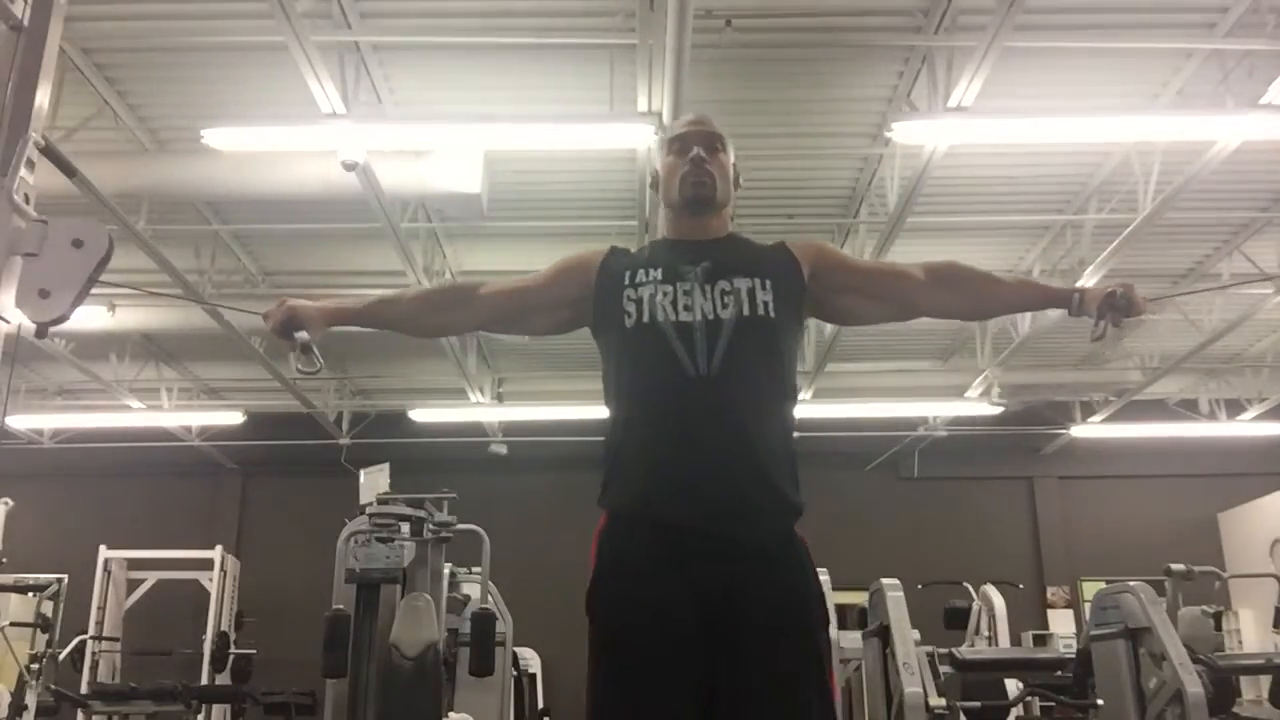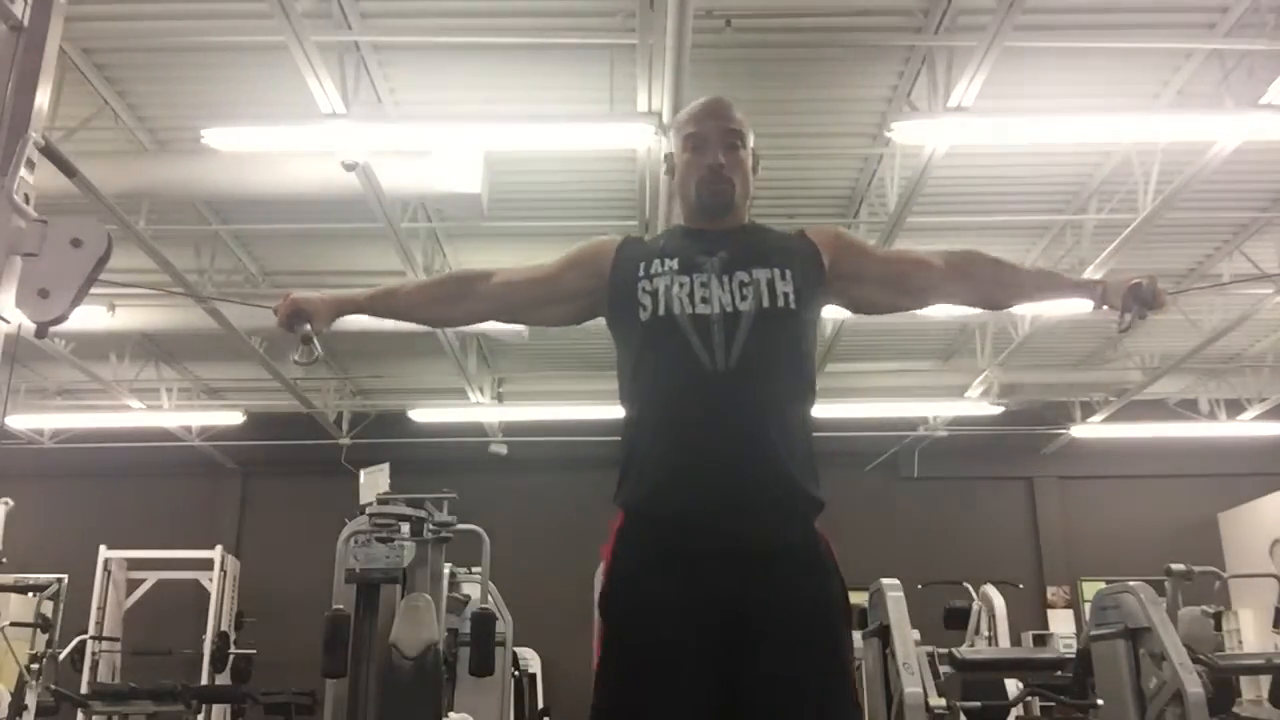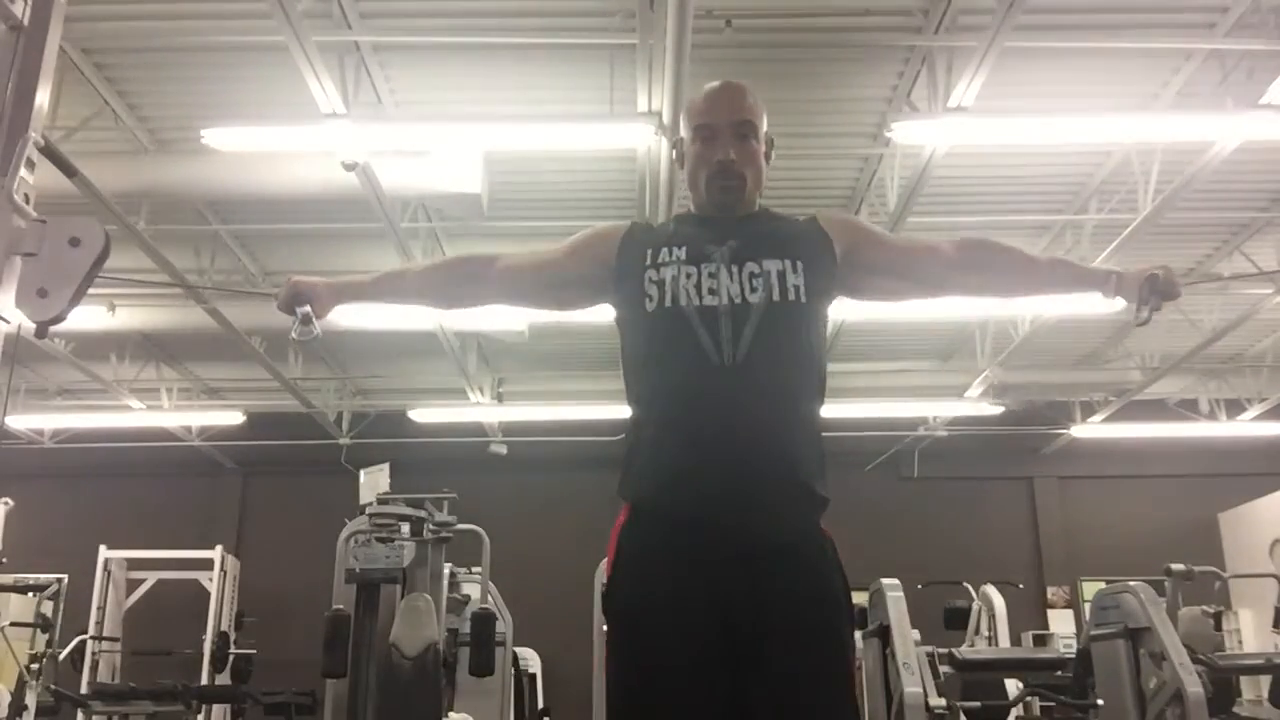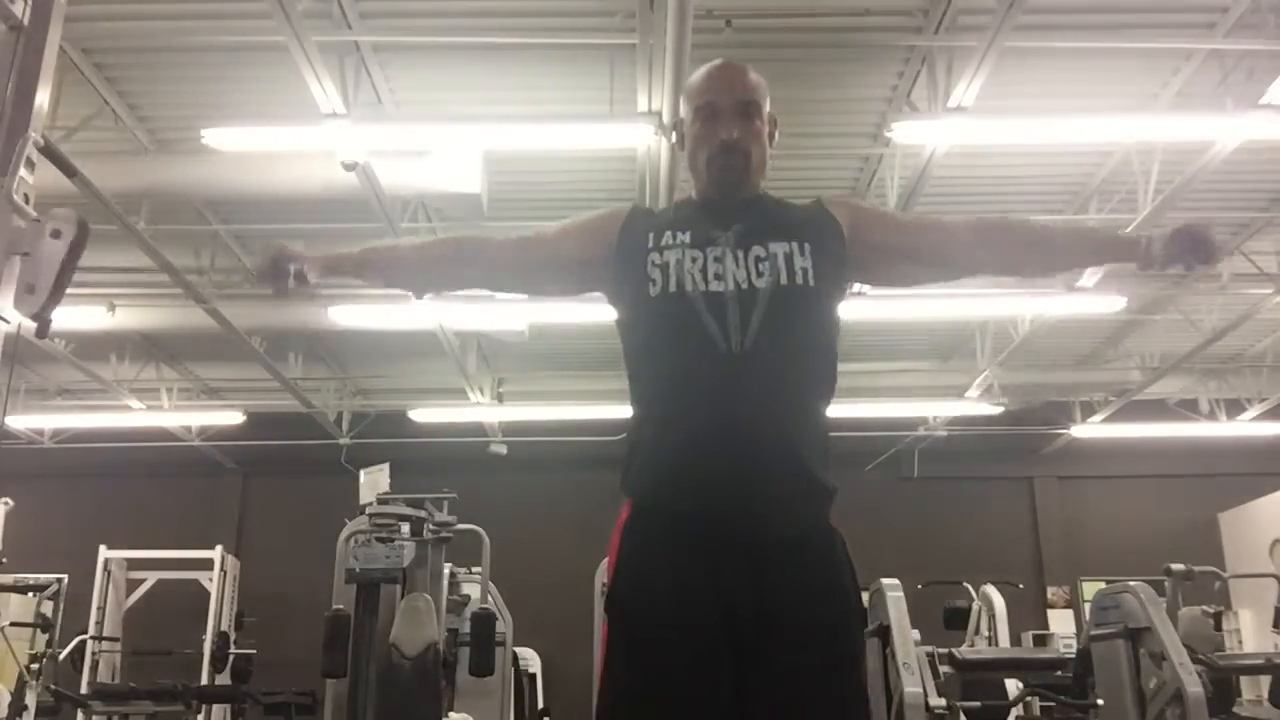
dt=0.4s
person 1, frame 1
left shoulder: (793, 268)
right shoulder: (605, 275)
left elbow: (927, 287)
right elbow: (475, 303)
left wrist: (1068, 295)
right wrist: (336, 312)
left hip: (765, 552)
right hip: (645, 552)
person 1, frame 2
left shoulder: (812, 256)
right shoulder: (618, 264)
left elbow: (946, 274)
right elbow: (485, 292)
left wrist: (1089, 287)
right wrist: (344, 303)
left hip: (784, 551)
right hip: (661, 551)
person 1, frame 3
left shoulder: (824, 243)
right shoulder: (624, 251)
left elbow: (959, 261)
right elbow: (489, 274)
left wrist: (1105, 278)
right wrist: (346, 288)
left hip: (788, 547)
right hip: (665, 547)
person 1, frame 4
left shoulder: (831, 229)
right shoulder: (624, 237)
left elbow: (975, 241)
right elbow: (483, 255)
left wrist: (1135, 246)
right wrist: (332, 263)
left hip: (796, 542)
right hip: (668, 543)
